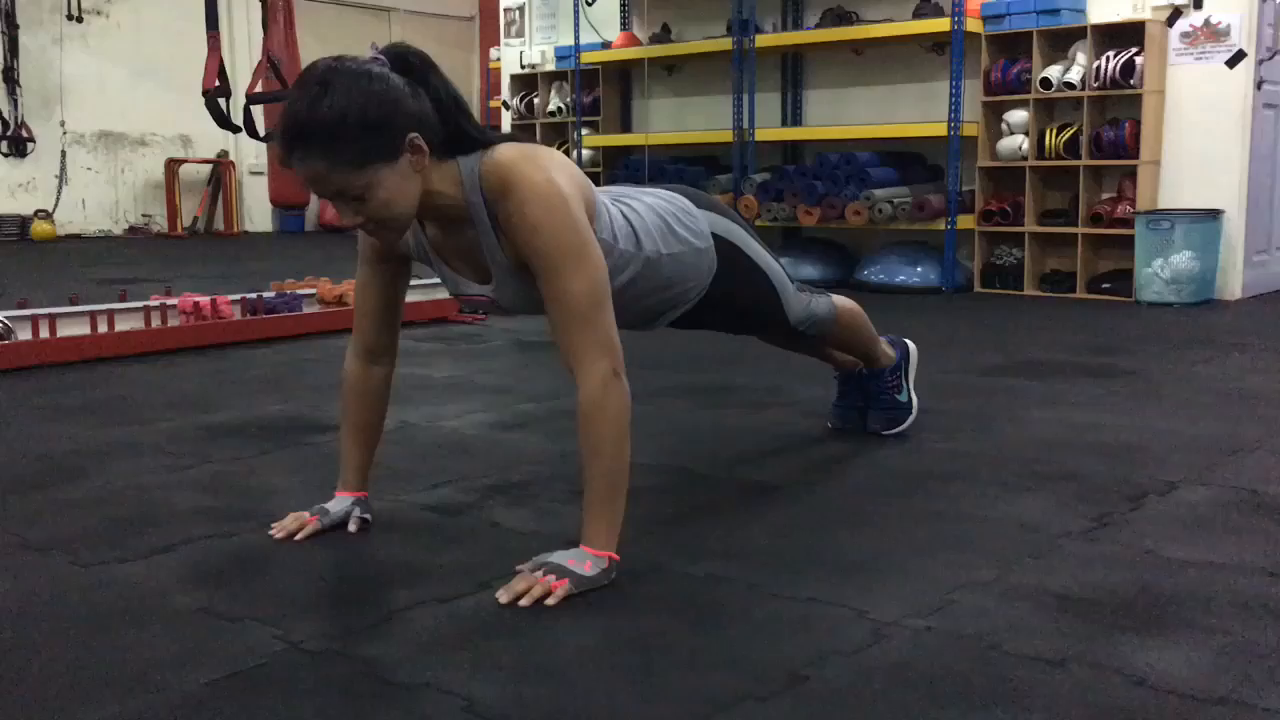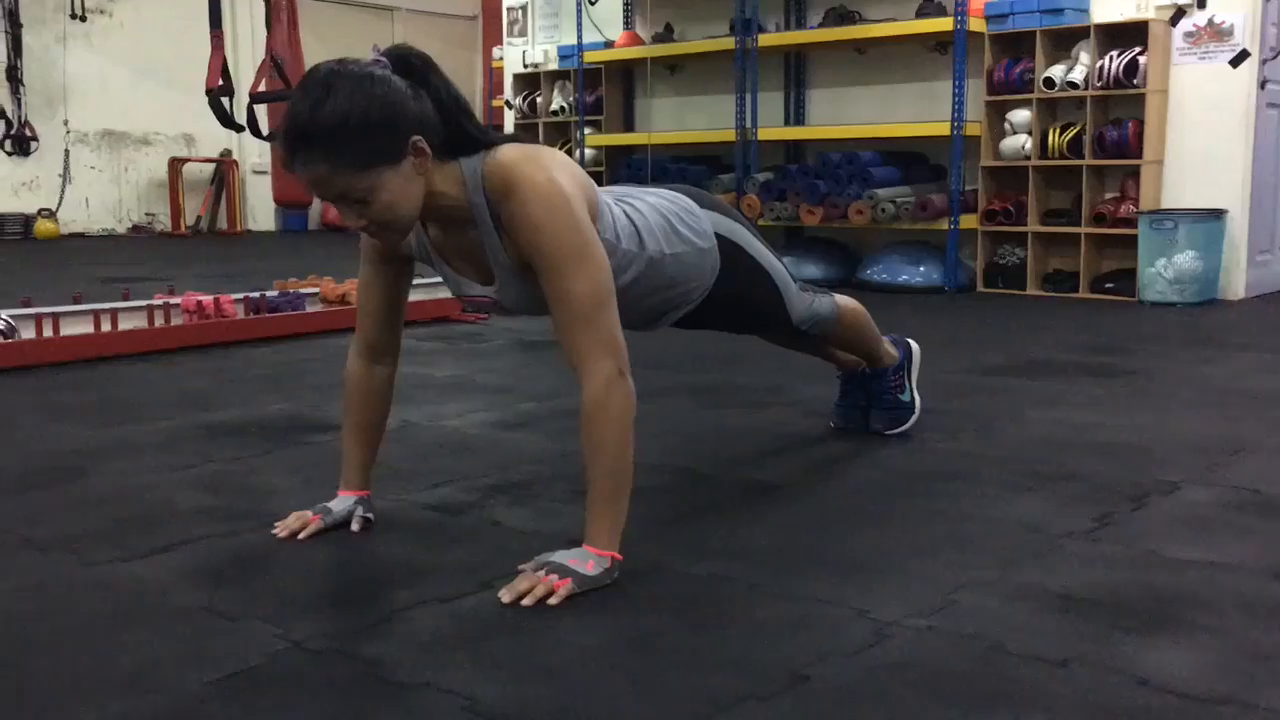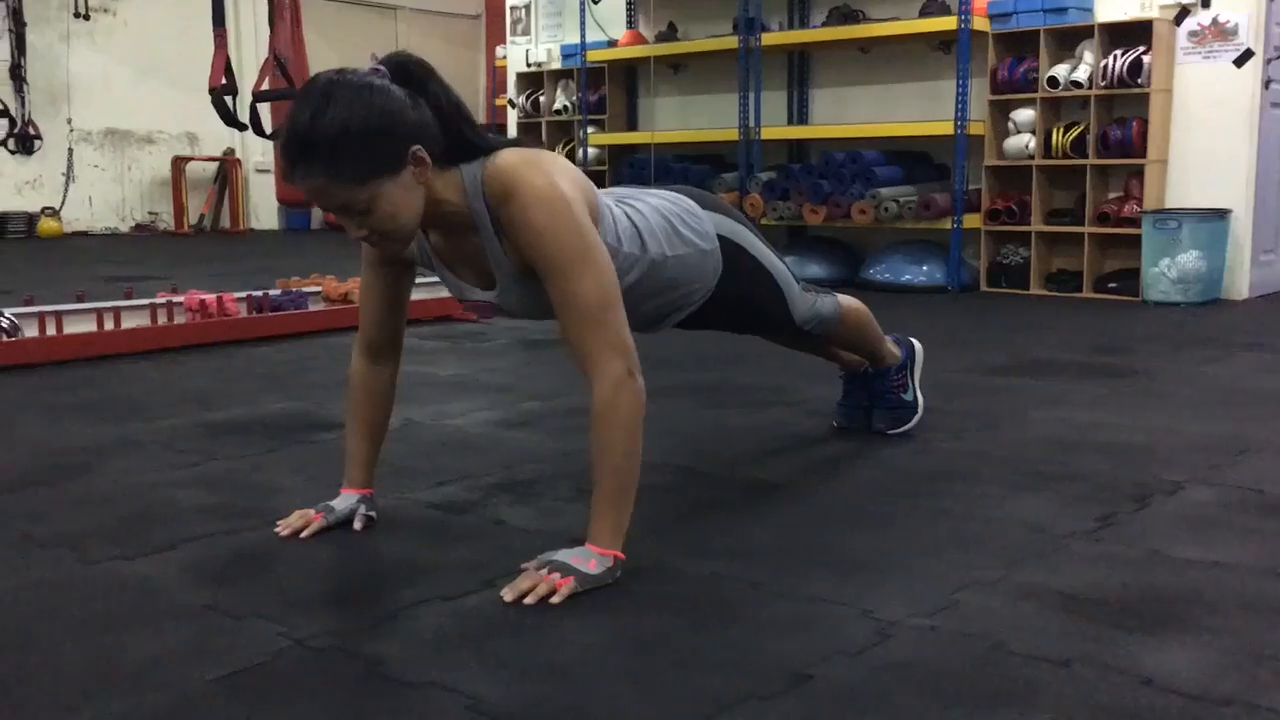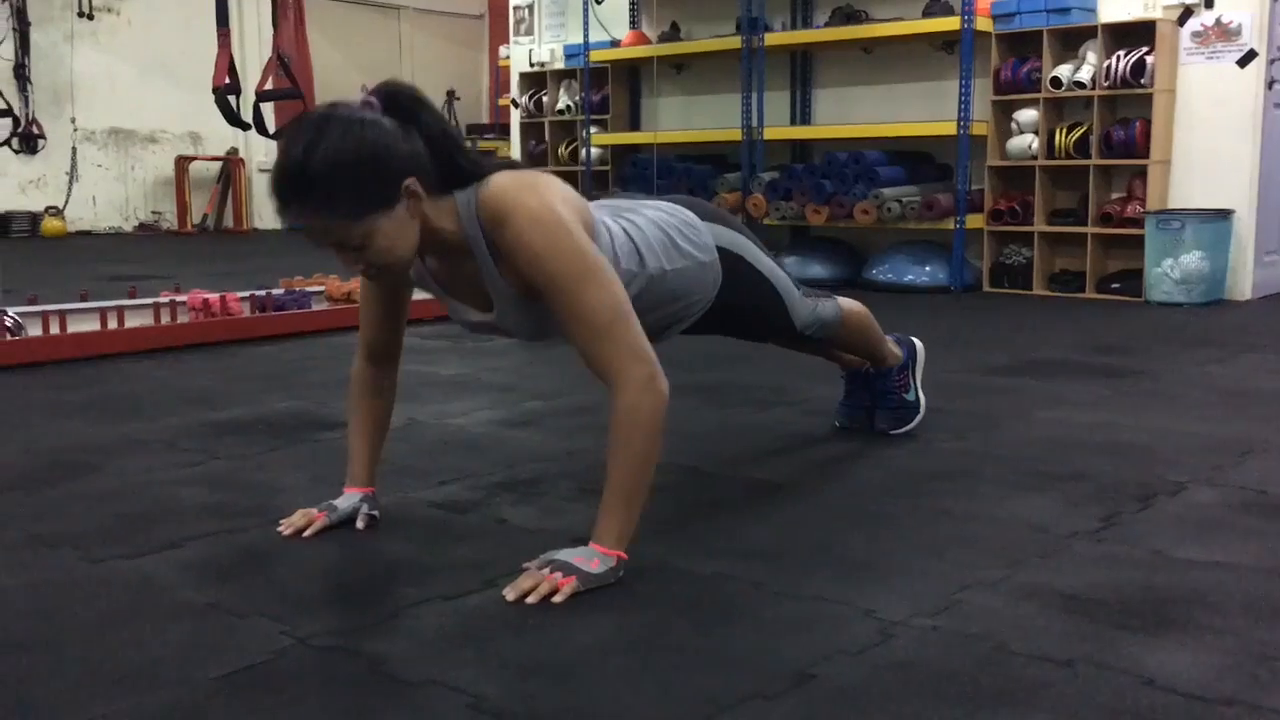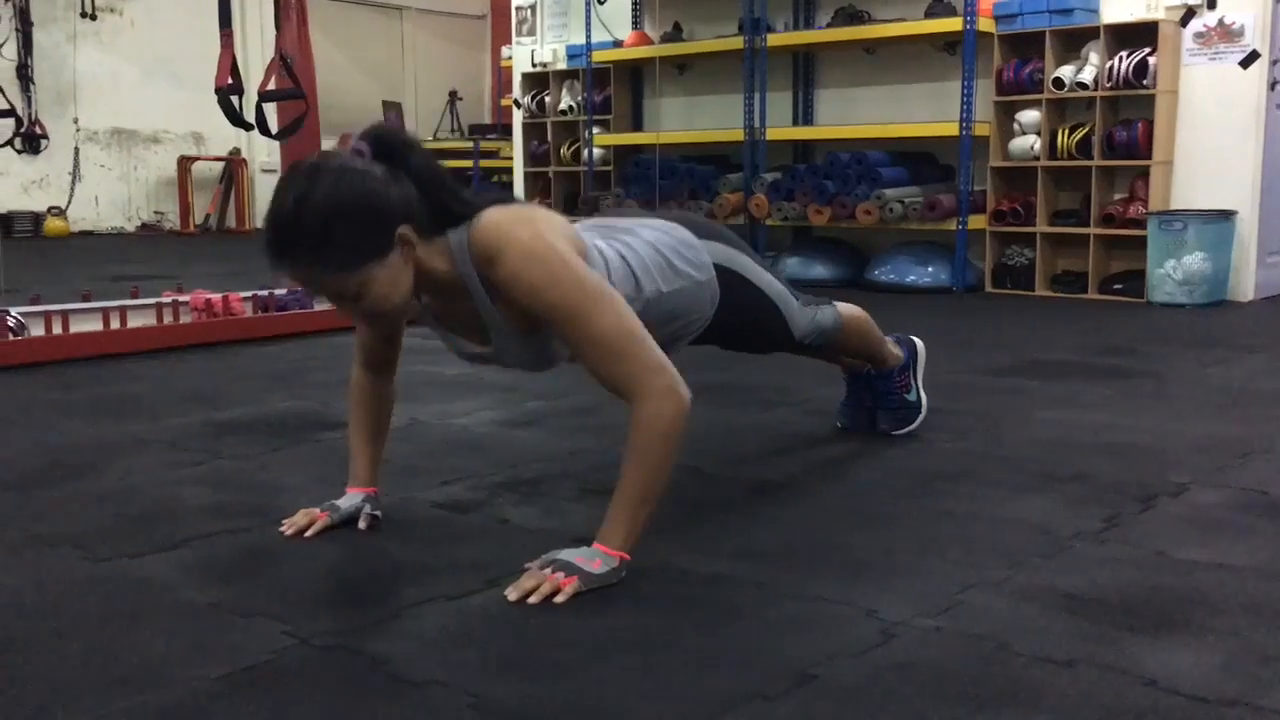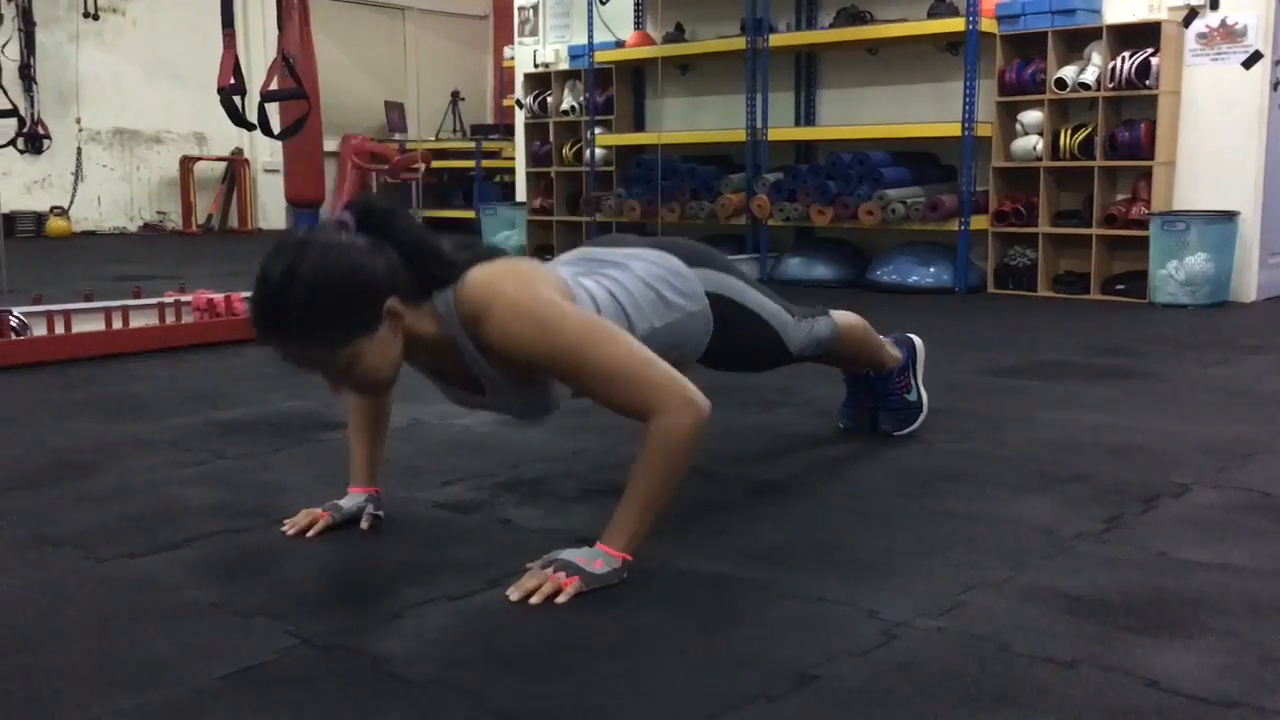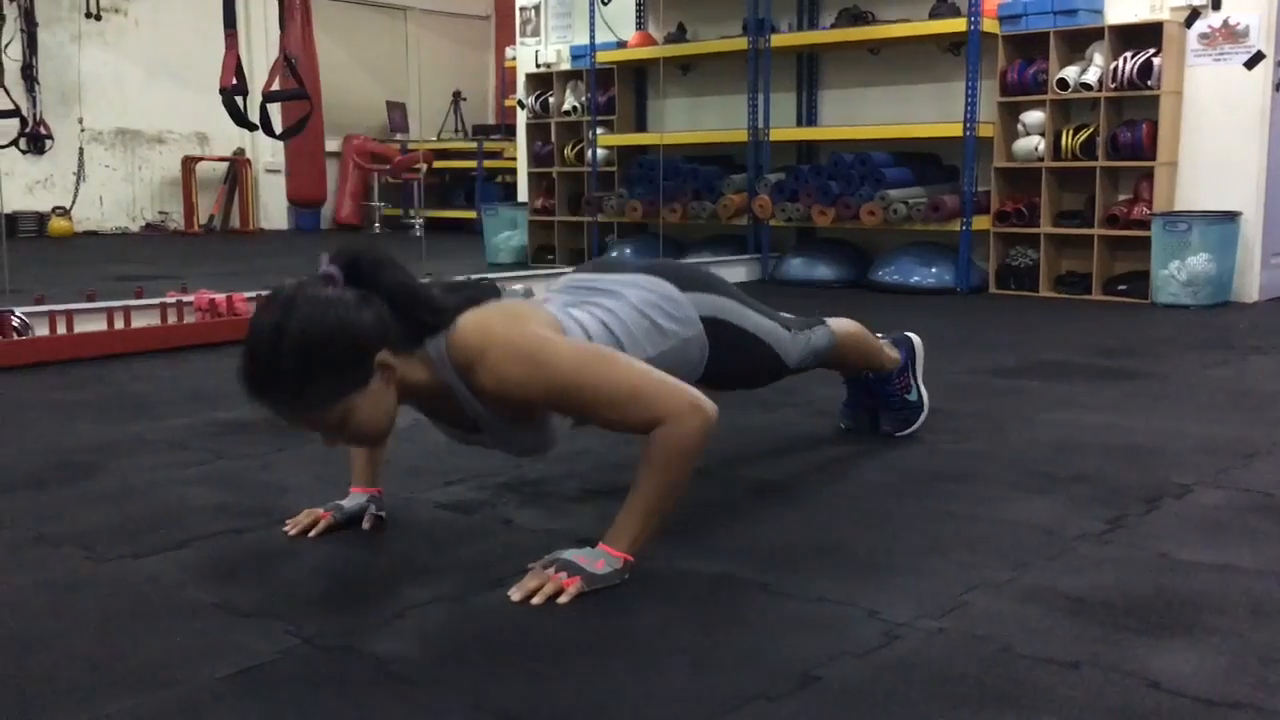
dt=0.1s
person 1, frame 1
left shoulder: (527, 188)
right shoulder: (391, 211)
left elbow: (600, 373)
right elbow: (369, 356)
left wrist: (596, 552)
right wrist: (349, 494)
left hip: (695, 247)
right hip: (638, 279)
left knee: (798, 317)
right knee: (779, 331)
left ankle: (887, 361)
right ankle: (853, 373)
person 1, frame 2
left shoulder: (530, 189)
right shoulder: (394, 210)
left elbow: (605, 373)
right elbow: (372, 355)
left wrist: (599, 551)
right wrist: (351, 493)
left hip: (698, 246)
right hip: (643, 278)
left knee: (800, 316)
right knee: (781, 330)
left ankle: (889, 361)
right ankle: (854, 372)
person 1, frame 3
left shoulder: (531, 196)
right shoulder: (399, 206)
left elbow: (614, 374)
right elbow: (375, 356)
left wrist: (602, 549)
right wrist: (355, 489)
left hip: (699, 248)
right hip: (633, 259)
left knee: (803, 315)
right knee: (786, 332)
left ankle: (891, 361)
right ankle: (858, 374)
person 1, frame 4
left shoulder: (526, 219)
right shoulder: (391, 227)
left elbow: (639, 383)
right elbow: (375, 361)
left wrist: (606, 550)
right wrist: (357, 489)
left hip: (698, 256)
right hip: (628, 245)
left knee: (805, 320)
right knee: (788, 334)
left ankle: (893, 358)
right ankle: (857, 370)
person 1, frame 5
left shoulder: (517, 257)
right shoulder: (393, 260)
left elbow: (662, 395)
right elbow: (374, 369)
left wrist: (609, 549)
right wrist: (361, 487)
left hip: (693, 271)
right hip: (614, 250)
left knee: (806, 327)
right knee: (796, 339)
left ankle: (892, 365)
right ankle: (866, 383)
person 1, frame 6
left shoulder: (507, 311)
right shoulder: (384, 306)
left elbow: (682, 407)
right elbow: (368, 385)
left wrist: (610, 552)
right wrist: (360, 489)
left hip: (685, 295)
right hip: (605, 276)
left knee: (804, 338)
right knee: (794, 347)
left ankle: (893, 357)
right ankle: (868, 375)
person 1, frame 7
left shoulder: (498, 359)
right shoulder: (383, 342)
left elbow: (691, 414)
left wrist: (614, 551)
right wrist: (362, 489)
left hip: (676, 318)
right hip: (598, 299)
left knee: (796, 348)
right knee: (777, 339)
left ankle: (892, 358)
right ankle: (867, 387)
